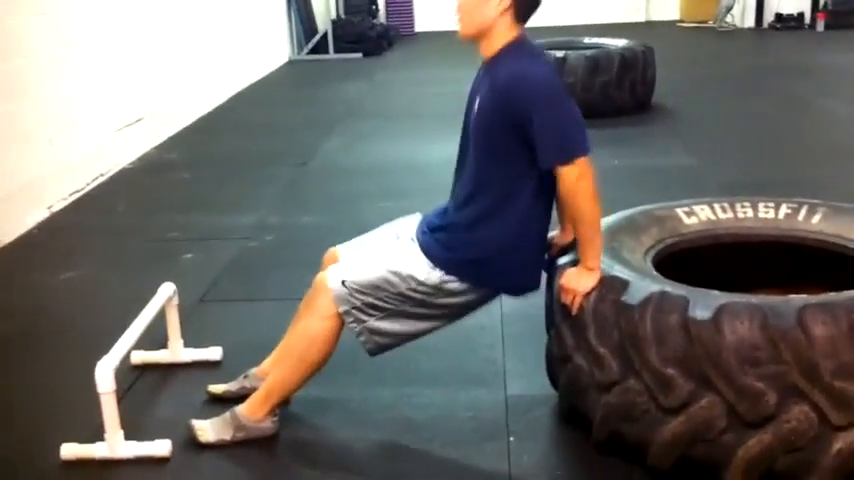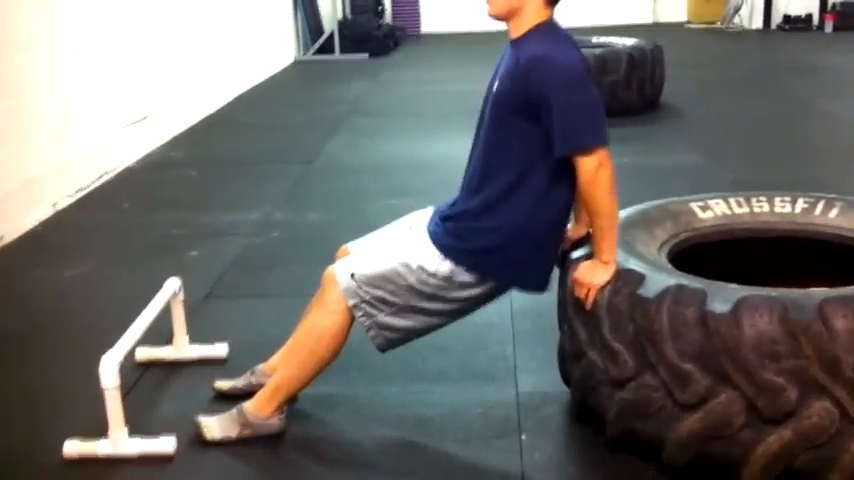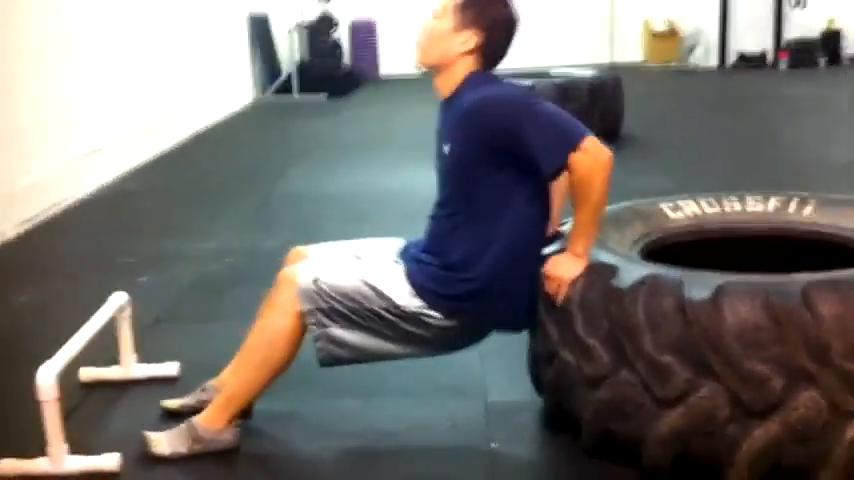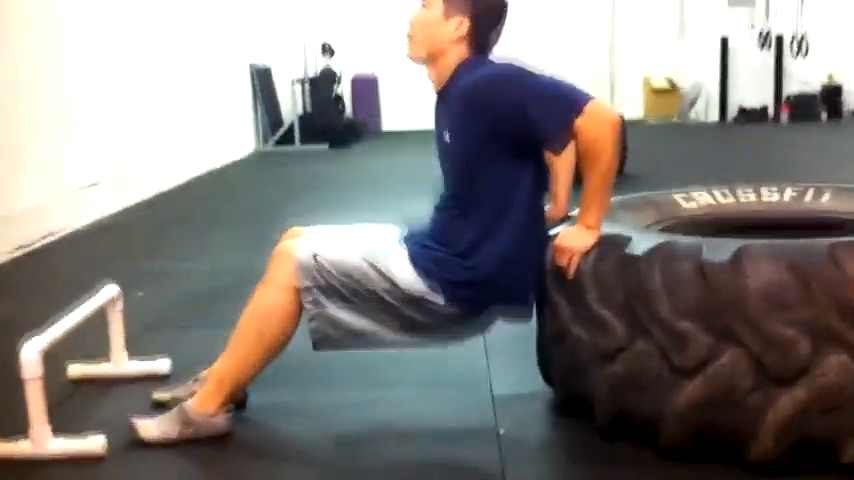
dt=0.5s
person 1, frame 1
left shoulder: (528, 77)
right shoulder: (504, 65)
left elbow: (575, 170)
right elbow: (557, 158)
left wrist: (588, 265)
right wrist: (567, 233)
left hip: (468, 259)
right hip: (448, 230)
left knee: (331, 291)
right knee: (335, 263)
left ankle: (254, 414)
right ankle: (267, 374)
person 1, frame 2
left shoulder: (552, 62)
right shoulder: (528, 49)
left elbow: (593, 162)
right elbow: (577, 150)
left wrist: (604, 259)
right wrist: (578, 226)
left hip: (479, 250)
right hip: (460, 222)
left knee: (341, 284)
right knee: (348, 258)
left ankle: (261, 410)
right ankle: (275, 371)
person 1, frame 3
left shoulder: (491, 106)
right shoulder: (466, 103)
left elbow: (593, 157)
right elbow: (551, 154)
left wrist: (575, 254)
right wrist: (534, 239)
left hip: (451, 297)
right hip: (433, 266)
left knee: (296, 285)
right knee: (302, 261)
left ankle: (213, 424)
right ankle: (228, 387)
person 1, frame 4
left shoulder: (488, 88)
right shoulder: (461, 89)
left elbow: (601, 121)
right elbow: (556, 129)
left wrist: (587, 226)
right wrist: (556, 213)
left hip: (453, 284)
right hip: (440, 256)
left knee: (293, 263)
right knee: (298, 243)
left ankle: (204, 408)
right ankle: (220, 379)
